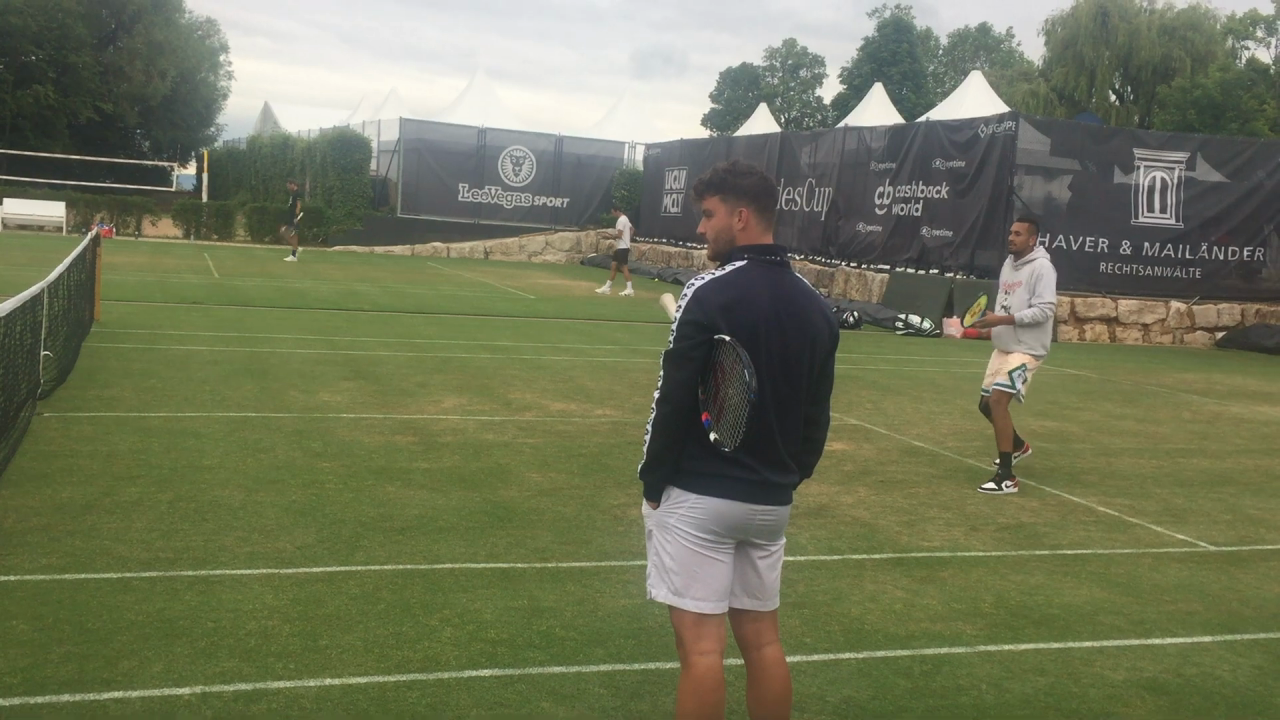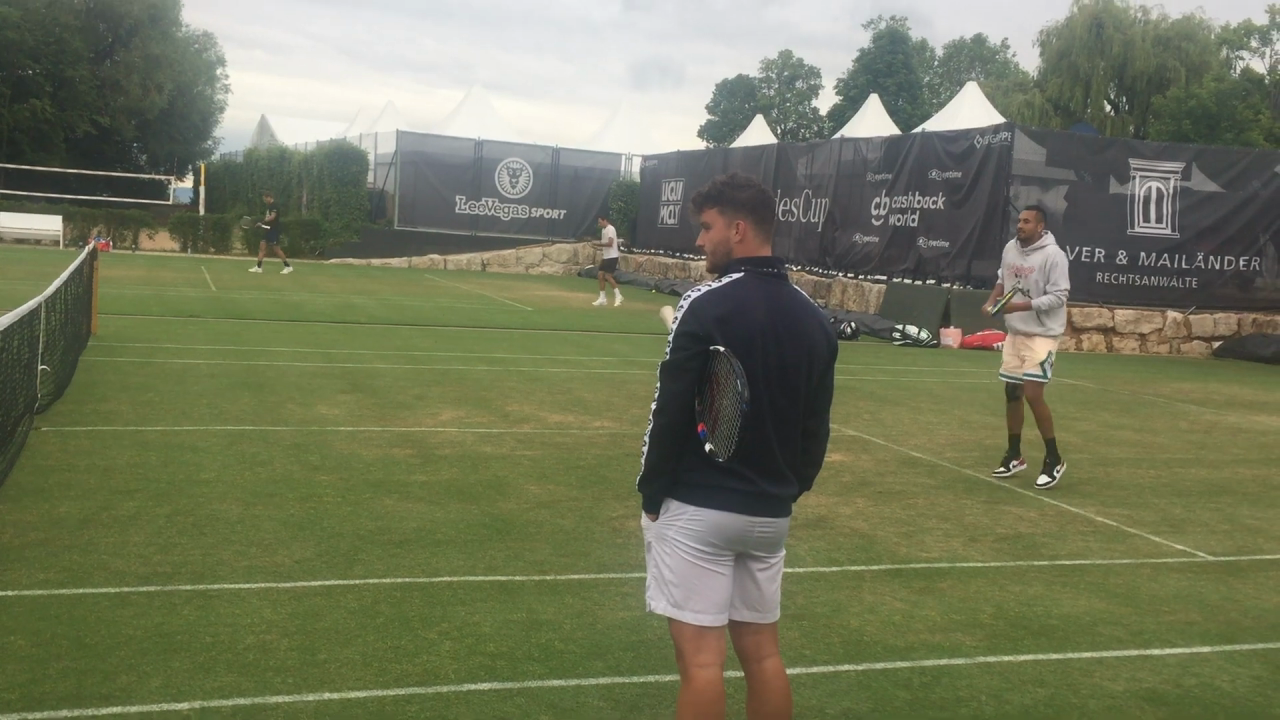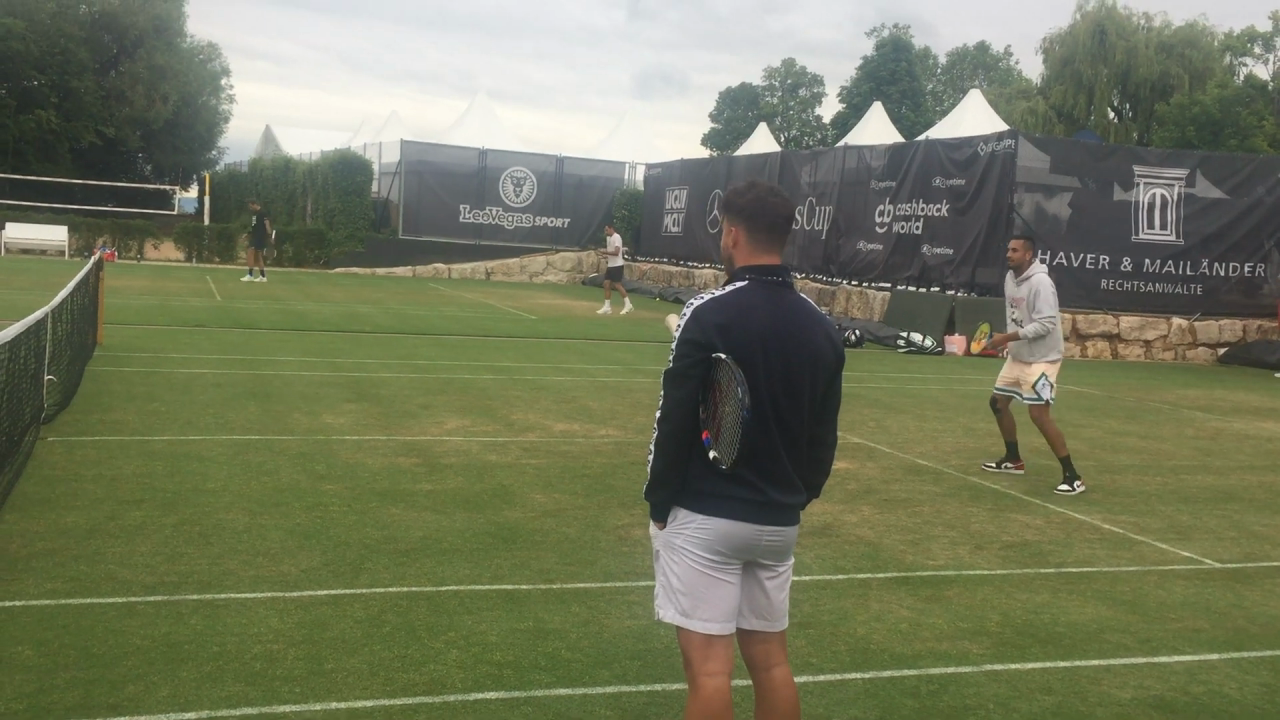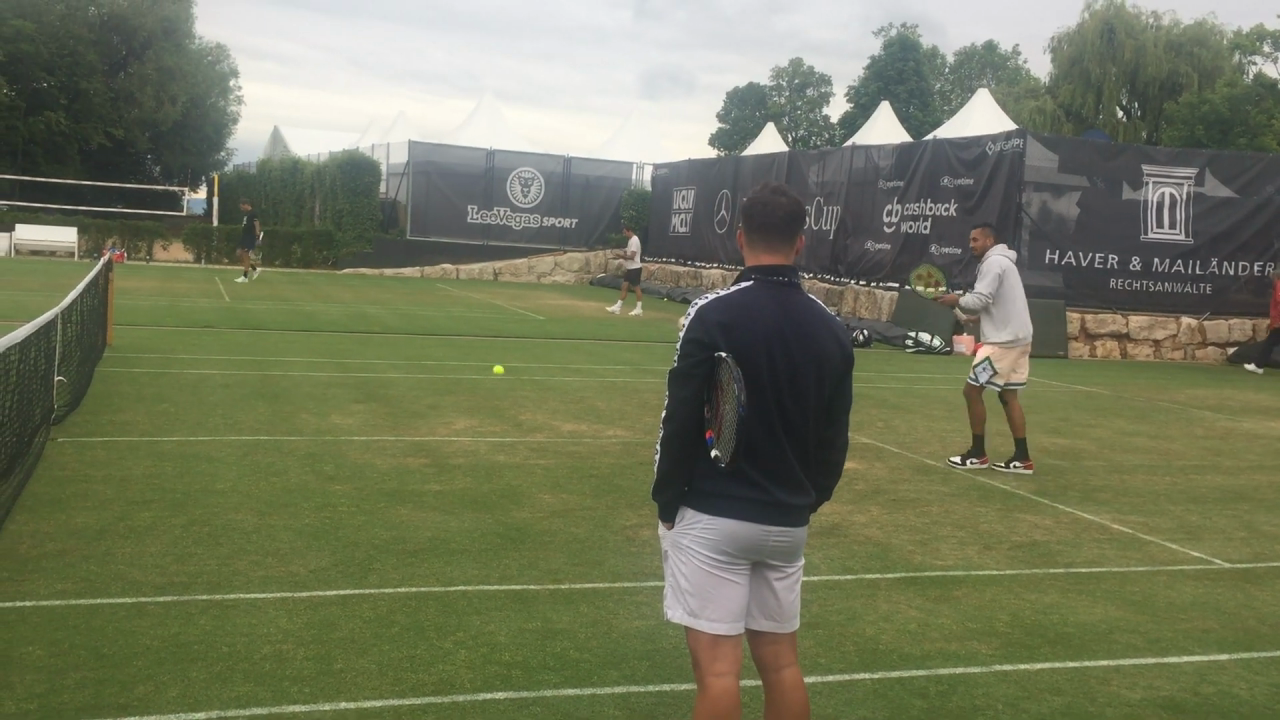
dt=0.4s
person 1, frame 1
left shoulder: (710, 294)
right shoulder: (815, 306)
left elbow: (674, 400)
right elbow: (816, 415)
left wrist: (653, 482)
left hip: (698, 495)
right hip: (771, 501)
left knee: (700, 645)
right knee: (762, 639)
person 1, frame 2
left shoulder: (707, 306)
right shoulder: (813, 318)
left elbow: (671, 411)
right elbow: (816, 427)
left wrist: (651, 493)
left hip: (697, 509)
right hip: (770, 513)
left knee: (700, 657)
right knee: (762, 650)
person 1, frame 3
left shoulder: (710, 314)
right shoulder: (821, 328)
left elbow: (675, 420)
right elbow: (824, 436)
left wrist: (659, 502)
left hip: (704, 517)
right hip: (778, 522)
left knee: (708, 665)
right knee: (770, 659)
person 1, frame 4
left shoulder: (714, 314)
right shoulder: (831, 329)
left elbow: (681, 420)
right elbow: (835, 439)
left wrist: (666, 501)
left hip: (712, 517)
right hip: (787, 523)
left knee: (716, 666)
right knee: (780, 660)
person 2, frame 1
left shoulder: (1042, 268)
right shoulder: (1008, 264)
left elbow: (1043, 311)
left wrist: (1001, 320)
right wrist: (989, 318)
left hip: (1026, 351)
right hip: (1002, 349)
left knee: (1000, 403)
right knee: (986, 404)
left ankle: (1006, 477)
right ankle: (1018, 445)
person 2, frame 2
left shoulder: (1053, 255)
right shoulder: (1010, 248)
left elbow: (1058, 297)
left wrist: (1022, 306)
right wrist: (991, 300)
left hip: (1042, 335)
right hip: (1015, 333)
left knee: (1033, 395)
right knee: (1012, 393)
left ankle: (1053, 460)
right ankle: (1014, 456)
person 2, frame 3
left shoulder: (1040, 283)
right shoulder: (1010, 278)
left elbow: (1044, 325)
left wrist: (1007, 337)
right wrist: (1004, 339)
left hip: (1042, 359)
right hip: (1018, 357)
left knee: (1040, 415)
right knee: (998, 402)
left ankle: (1071, 475)
right ankle: (1013, 458)
person 2, frame 4
left shoulder: (993, 262)
right shoulder: (1002, 261)
left elbow: (979, 298)
left wrist: (954, 300)
right wrist: (968, 311)
left hip: (1001, 340)
right hip: (1017, 338)
left knee: (972, 390)
right knee: (1008, 396)
left ankle: (977, 453)
right ankle: (1022, 458)
